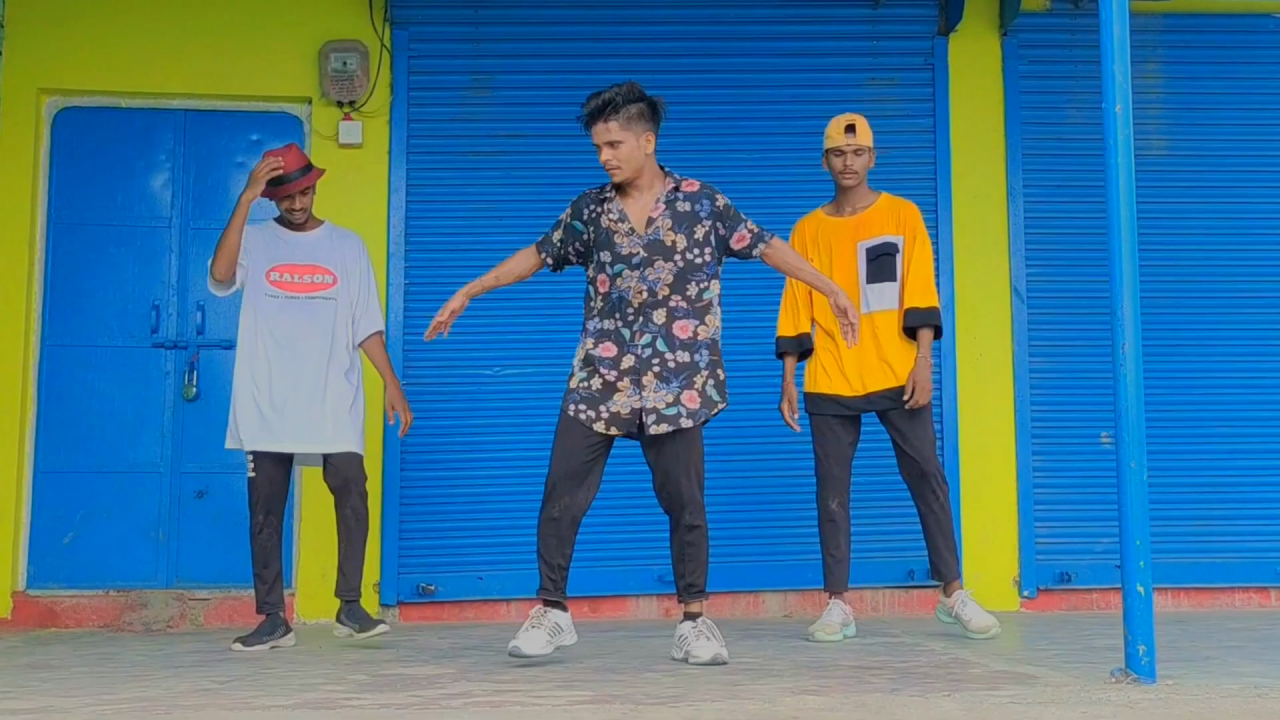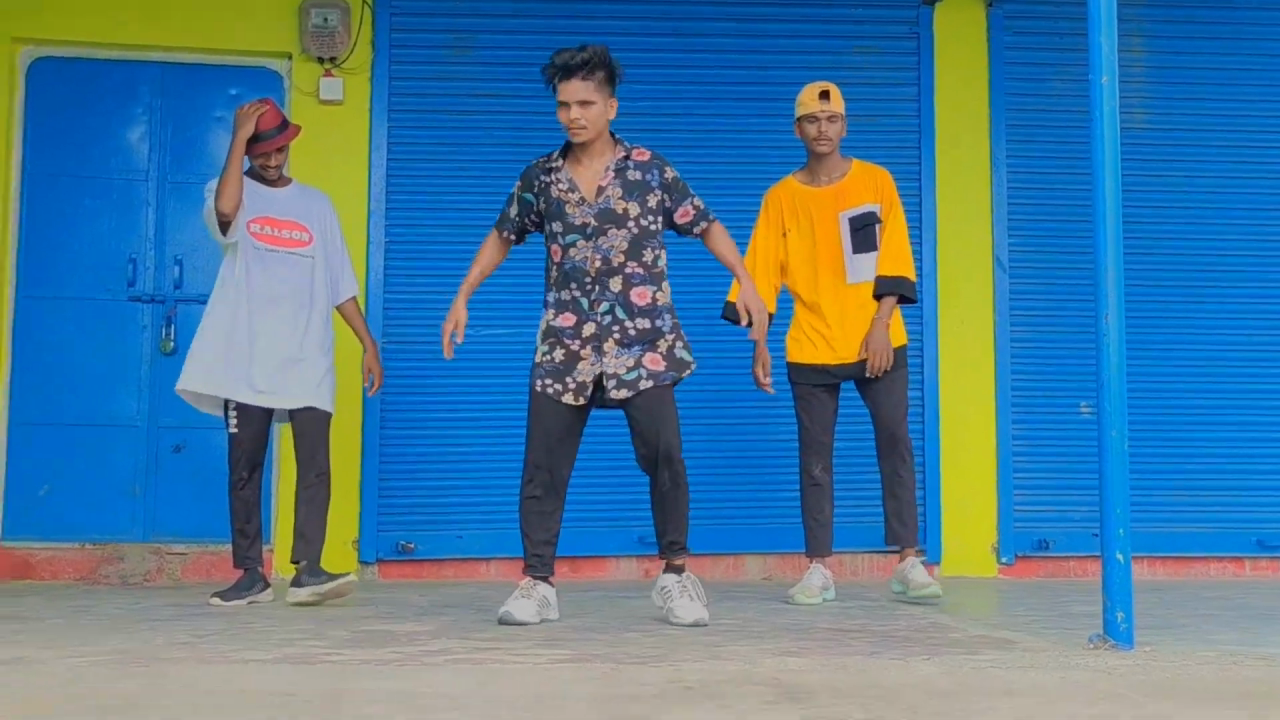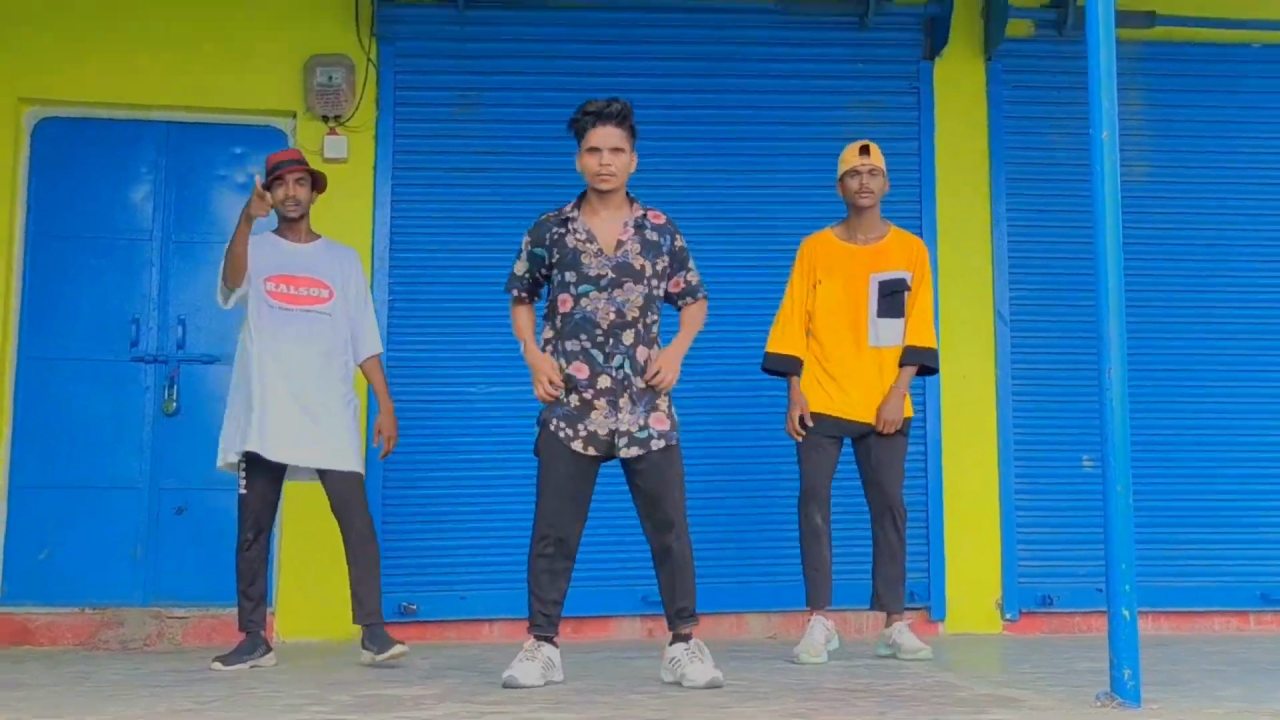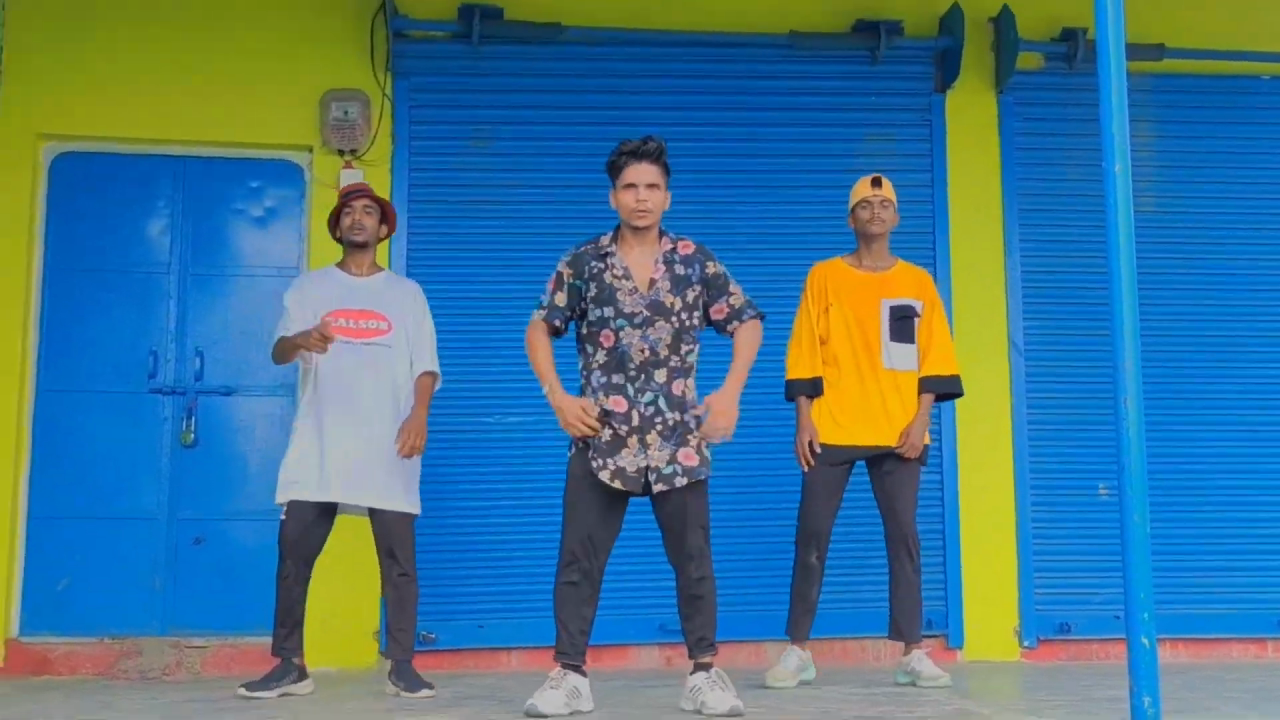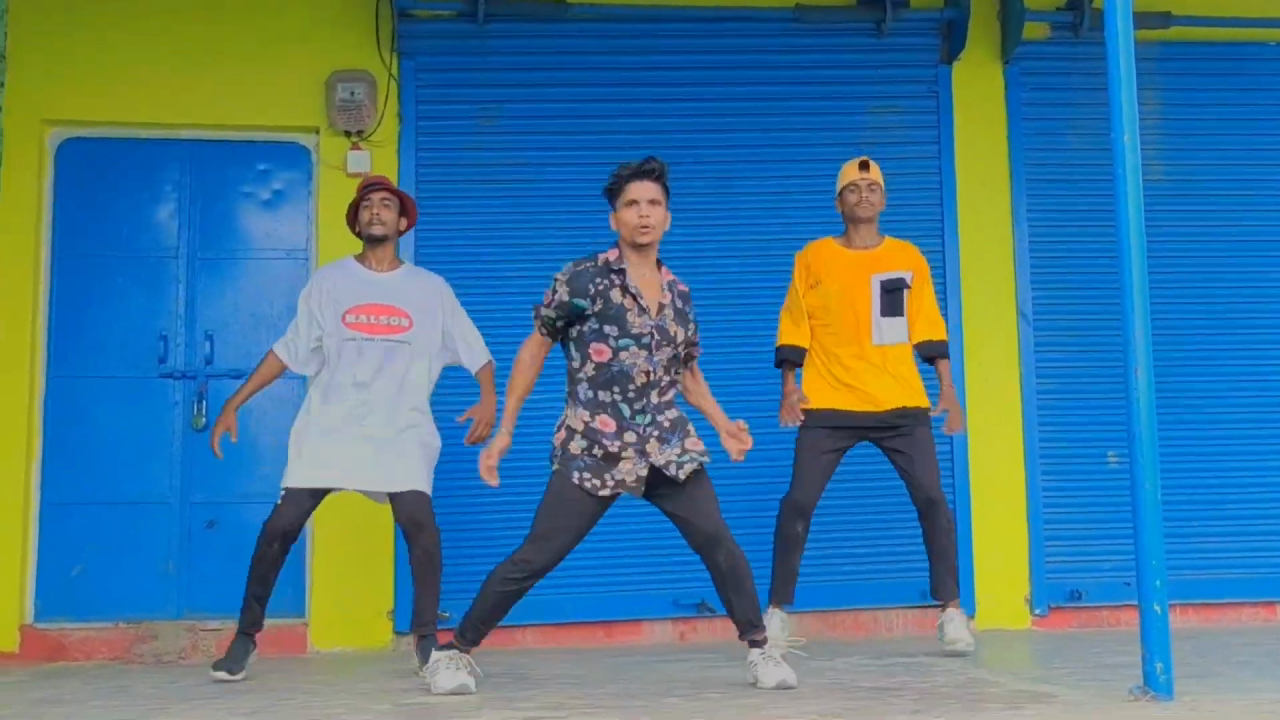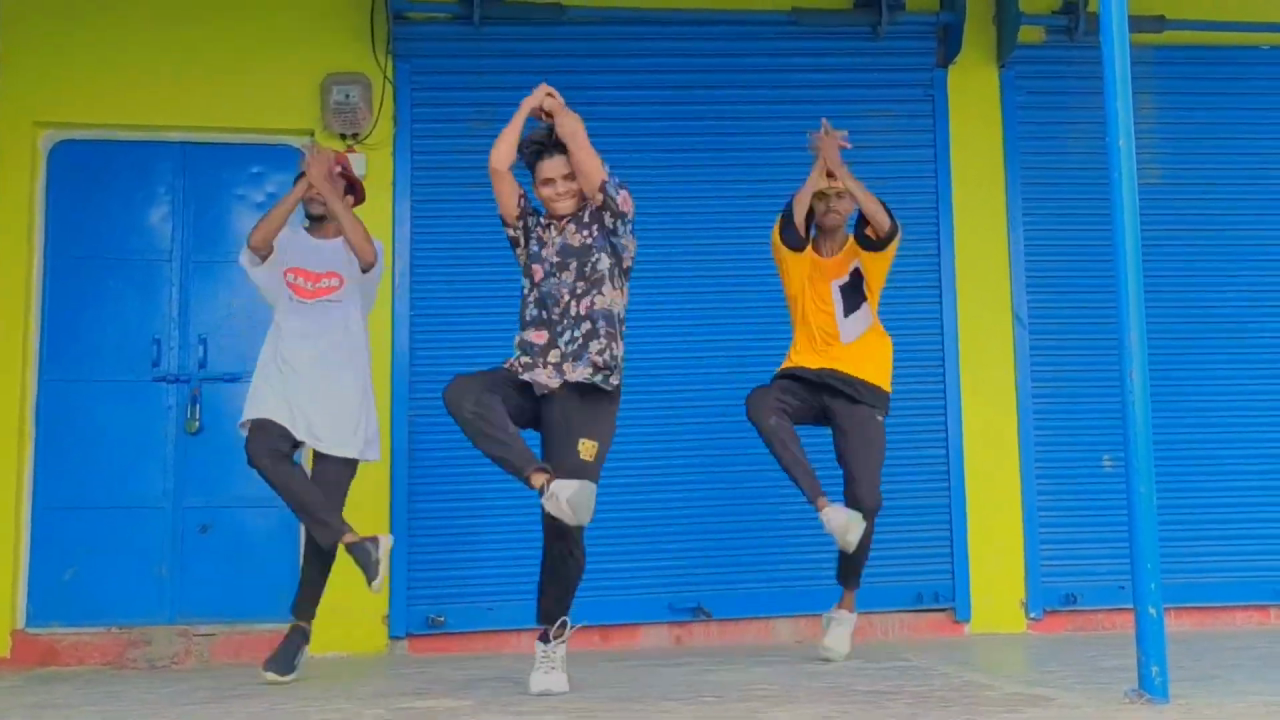
dt=0.3s
person 1, frame 1
left shoulder: (702, 202)
right shoulder: (589, 208)
left elbow: (766, 246)
right elbow: (537, 256)
left wrist: (832, 292)
right wrist: (465, 294)
left hip: (674, 380)
right hip: (598, 379)
left knee: (685, 503)
right knee: (563, 492)
left ankle: (693, 620)
right ankle: (551, 612)
person 1, frame 2
left shoulder: (651, 169)
right shoulder: (539, 177)
left elbow: (706, 226)
right elbow: (502, 235)
left wrist: (746, 278)
right wrist: (461, 296)
left hip: (639, 344)
right hip: (564, 345)
left knee: (662, 454)
right knee: (543, 468)
left ankle: (675, 575)
right ankle: (537, 583)
person 1, frame 3
left shoulder: (662, 229)
right shoulder: (548, 230)
left elbow: (694, 302)
right elbow: (519, 300)
left wrist: (678, 350)
right wrist: (534, 354)
left hip: (645, 403)
right hip: (571, 404)
left knee: (668, 525)
right knee: (554, 529)
left ankle: (683, 645)
right ankle: (542, 646)
person 1, frame 4
left shoulder: (696, 261)
right shoulder: (582, 263)
left elbow: (748, 322)
right elbow: (539, 330)
left wrist: (730, 391)
right wrist: (557, 396)
left hip: (676, 435)
right hip: (599, 435)
left knee: (692, 557)
right knee: (579, 557)
person 1, frame 5
left shoulder: (679, 286)
right shoulder: (581, 277)
right elbow: (537, 345)
left wrist: (720, 420)
right wrist: (503, 430)
left hip: (665, 442)
right hip: (590, 446)
left knee: (716, 543)
right knee: (538, 557)
left ankle: (757, 648)
right ankle: (454, 648)
person 1, frame 6
left shoulder: (610, 215)
right shoulder: (526, 225)
left elbow: (590, 161)
right elbow: (498, 165)
left wrist: (560, 109)
right wrist: (528, 108)
left hip: (588, 381)
right hip: (527, 375)
left knee: (564, 523)
right knee: (461, 390)
left ankle: (552, 639)
right ankle: (546, 482)
person 2, frame 1
left shoulder: (903, 214)
right shoulder: (808, 229)
left elbow: (921, 293)
right elbow: (797, 308)
left wrist: (922, 362)
right wrist: (788, 378)
left hip: (900, 374)
right hip: (831, 381)
left knee: (928, 479)
right knee: (833, 489)
left ankle: (954, 597)
right ankle: (838, 603)
person 2, frame 2
left shoulder: (876, 181)
right shoulder: (781, 196)
left elbow: (895, 258)
right elbow: (761, 270)
left wrist: (882, 324)
right wrist: (758, 342)
left hip: (880, 340)
right hip: (812, 348)
left knee: (896, 443)
right knee: (815, 456)
left ankle: (908, 560)
right ankle: (819, 568)
person 2, frame 3
left shoulder: (911, 250)
right shoulder: (815, 249)
left elbow: (918, 327)
right elbow: (792, 323)
left wrist: (899, 391)
right wrist: (794, 390)
left hip: (883, 404)
right hip: (821, 401)
left knee: (888, 507)
right knee: (814, 503)
left ankle: (893, 624)
right ankle: (820, 622)
person 2, frame 4
left shoulder: (919, 282)
right shoulder: (824, 276)
left elbow: (936, 357)
right elbow: (805, 350)
left wrist: (922, 420)
right wrist: (804, 416)
left hip: (897, 433)
right hip: (832, 430)
left knee: (903, 537)
right knee: (813, 533)
left ankle: (912, 653)
right ankle: (797, 650)
person 2, frame 5
left shoulder: (908, 258)
right shoulder: (815, 257)
left elbow: (927, 325)
right elbow: (794, 322)
left wrist: (947, 385)
right wrist: (790, 384)
left hip: (898, 403)
right hip: (828, 403)
left knee: (931, 497)
right knee: (798, 502)
left ankle: (950, 613)
right ankle: (778, 611)
person 2, frame 6
left shoulder: (868, 250)
right shoulder: (792, 251)
left elbow: (885, 224)
right elbow: (795, 216)
left wrist: (842, 169)
right wrist: (820, 160)
left hip: (858, 387)
right hip: (803, 376)
left knee: (865, 498)
right knee: (760, 405)
left ankle: (846, 605)
right ankle: (824, 505)
person 3, frame 1
left shoulder: (347, 245)
right shoulder: (253, 239)
left elbow: (366, 324)
right elbow: (220, 276)
left wrist: (391, 383)
right wrist: (248, 193)
left hip: (332, 401)
right hip: (266, 401)
left knee: (351, 494)
right knee: (264, 507)
left ankle: (349, 606)
right ankle: (273, 618)
person 3, frame 2
left shoulder: (317, 204)
right shoulder: (232, 193)
left elbow: (340, 284)
right elbow: (226, 212)
left wrist: (369, 343)
right wrist: (239, 134)
left hip: (307, 358)
right hip: (245, 358)
left knee: (314, 459)
right knee: (244, 464)
left ankle: (307, 569)
right ankle: (251, 573)
person 3, frame 3
left shoulder: (343, 260)
right shoulder: (252, 248)
left elbow: (365, 340)
right elbow: (232, 284)
left wrist: (385, 404)
right wrist: (248, 215)
left hip: (330, 413)
right hip: (264, 413)
left knee: (355, 516)
right knee: (253, 525)
left ankle: (373, 630)
right ankle: (254, 637)
person 3, frame 4
left shoulder: (406, 293)
right shoulder: (311, 289)
left elbow: (426, 366)
right elbow: (279, 353)
left wrist: (419, 413)
right wrist: (301, 340)
left hip: (385, 448)
right hip: (319, 447)
left knee: (398, 554)
right knee: (295, 550)
left ankle: (401, 664)
right ankle: (289, 663)
person 3, frame 5
left shoulder: (431, 288)
right shoulder: (327, 281)
left elbow: (474, 350)
right elbow: (290, 350)
left wrist: (487, 398)
right wrist: (234, 403)
left hip: (399, 436)
right hip: (328, 434)
left knee: (421, 530)
right knee: (280, 529)
left ankle: (429, 641)
right ankle: (245, 637)
person 3, frame 6
left shoulder: (358, 250)
right shoulder: (280, 246)
left elbow: (366, 257)
right elbow: (255, 243)
left wrist: (333, 192)
right wrist: (299, 188)
left hip: (341, 401)
right hip: (279, 390)
left knee: (323, 517)
right knee: (262, 452)
left ankle: (300, 630)
right ankle: (356, 542)
